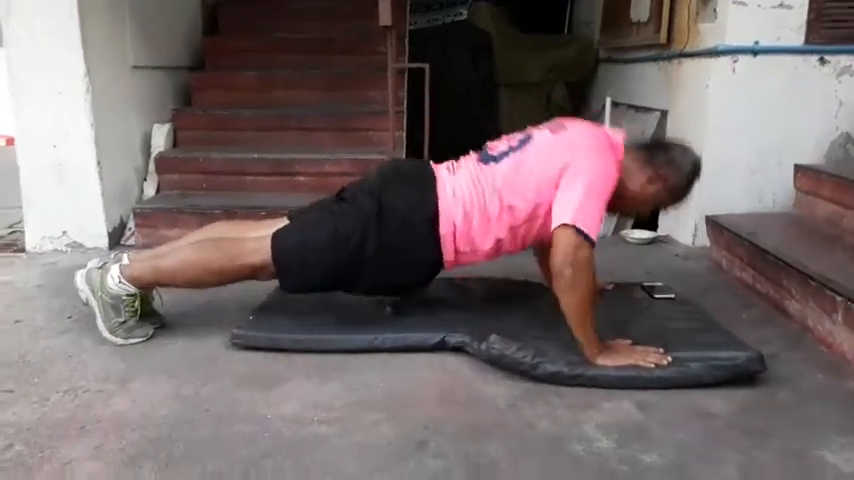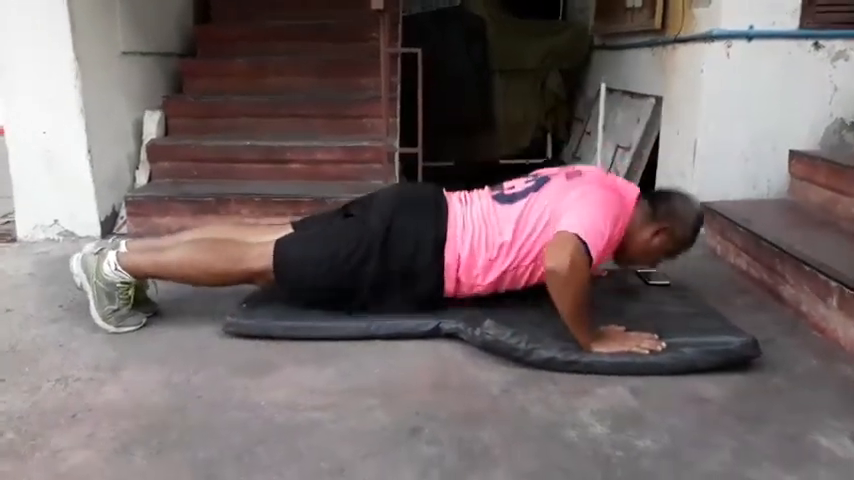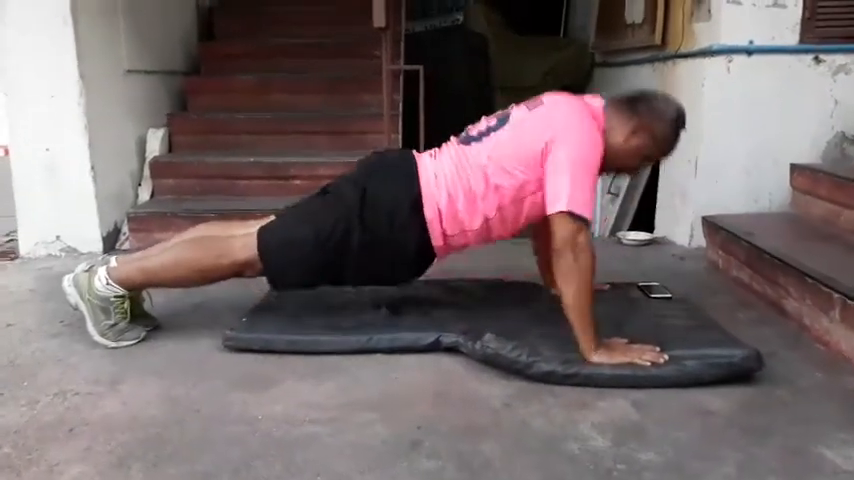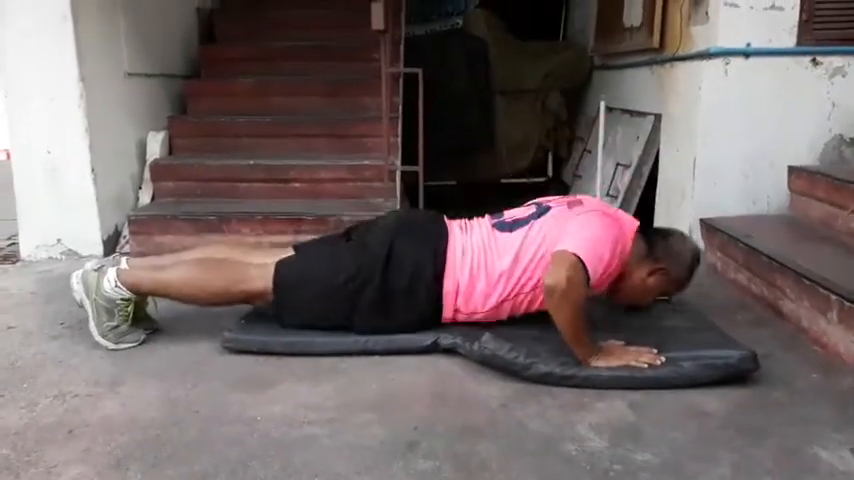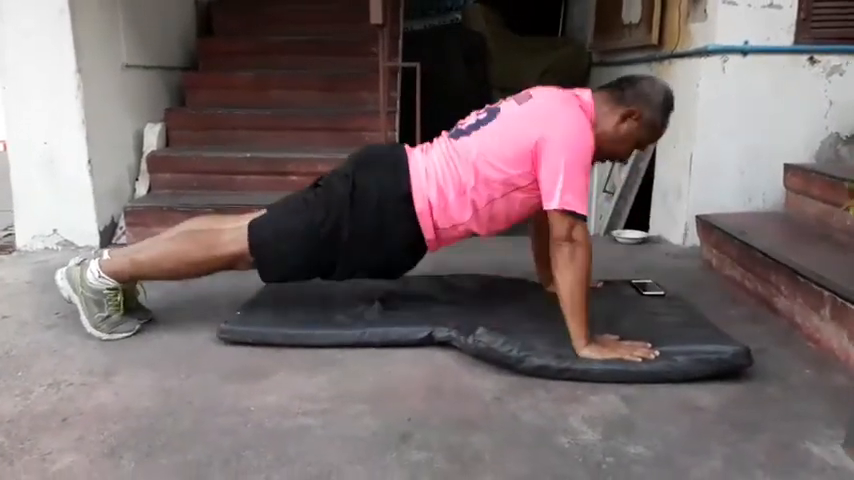
dt=0.5s
person 1, frame 1
left shoulder: (583, 140)
right shoulder: (598, 162)
left elbow: (544, 214)
right elbow: (569, 257)
left wrist: (566, 283)
right wrist: (598, 350)
left hip: (414, 192)
right hip: (409, 226)
left knee: (265, 237)
right knee: (261, 257)
left ankle: (129, 259)
right ankle: (122, 277)
person 1, frame 2
left shoulder: (594, 185)
right shoulder: (608, 205)
right elbow: (562, 265)
left wrist: (574, 282)
right wrist: (591, 339)
left hip: (422, 212)
right hip: (417, 253)
left knee: (271, 239)
right knee: (261, 263)
left ankle: (126, 251)
right ankle: (120, 263)
person 1, frame 3
left shoulder: (567, 112)
right shoulder: (583, 133)
left elbow: (536, 203)
right elbow: (570, 241)
left wrist: (559, 281)
right wrist: (594, 345)
left hip: (402, 183)
right hip: (397, 212)
left knee: (255, 238)
right knee: (249, 254)
left ankle: (117, 267)
right ankle: (109, 279)
person 1, frame 4
left shoulder: (593, 214)
right shoulder: (607, 235)
right elbow: (559, 280)
left wrist: (574, 301)
right wrist: (590, 352)
left hip: (422, 238)
right hip: (417, 277)
left knee: (271, 262)
right knee: (263, 283)
left ankle: (131, 268)
right ankle: (120, 279)
person 1, frame 5
left shoulder: (557, 108)
right shoulder: (573, 124)
left elbow: (536, 206)
right elbow: (569, 237)
left wrist: (549, 279)
right wrist: (586, 343)
left hip: (393, 181)
right hip: (390, 206)
left knee: (247, 232)
right knee: (242, 247)
left ankle: (109, 263)
right ankle: (102, 272)
